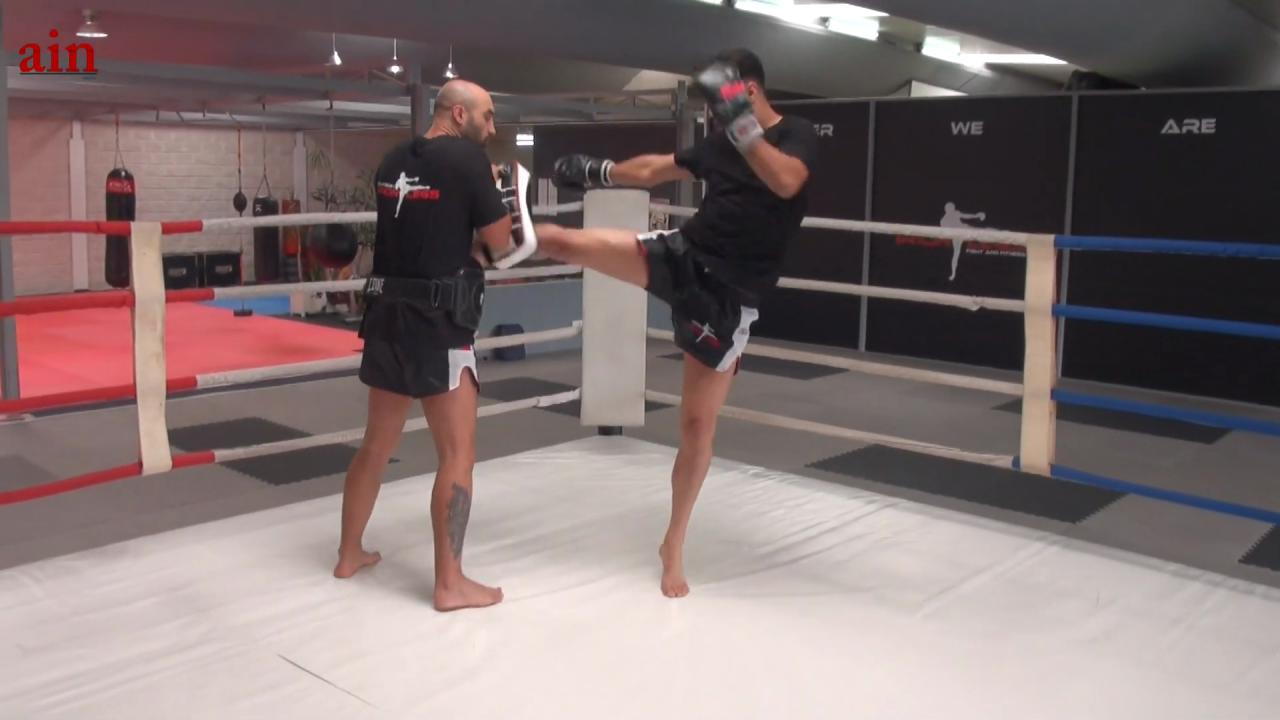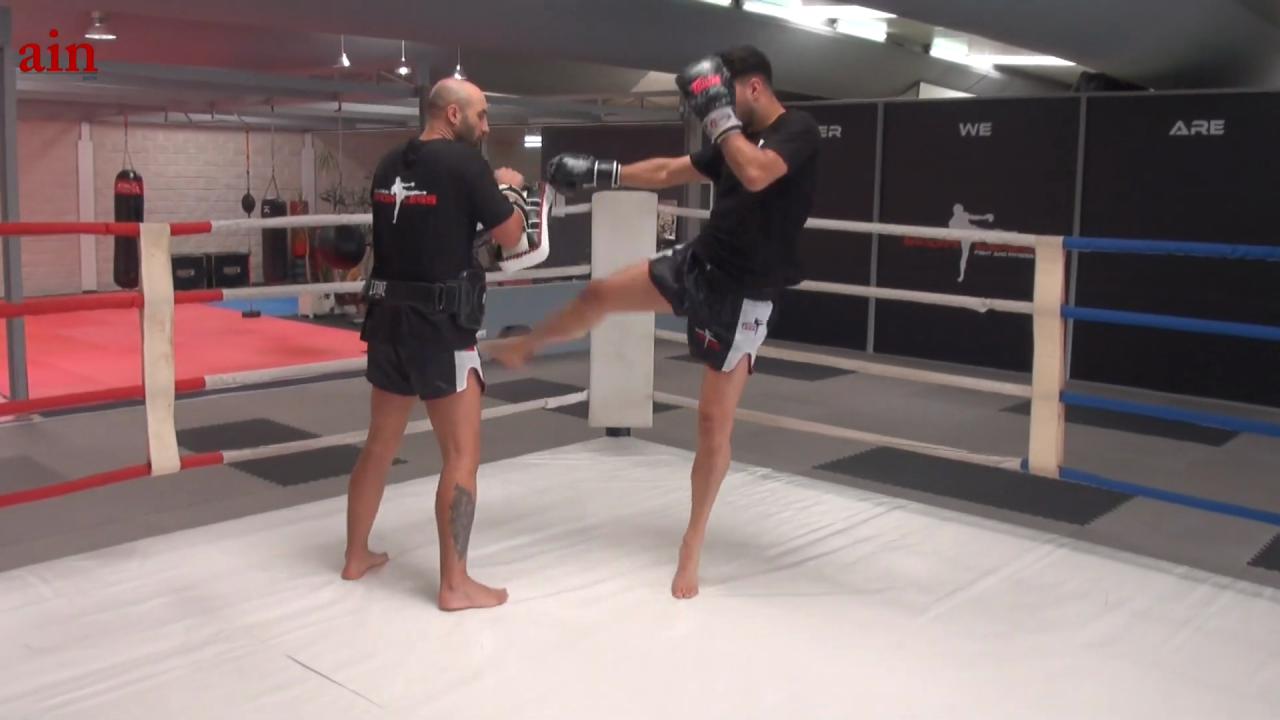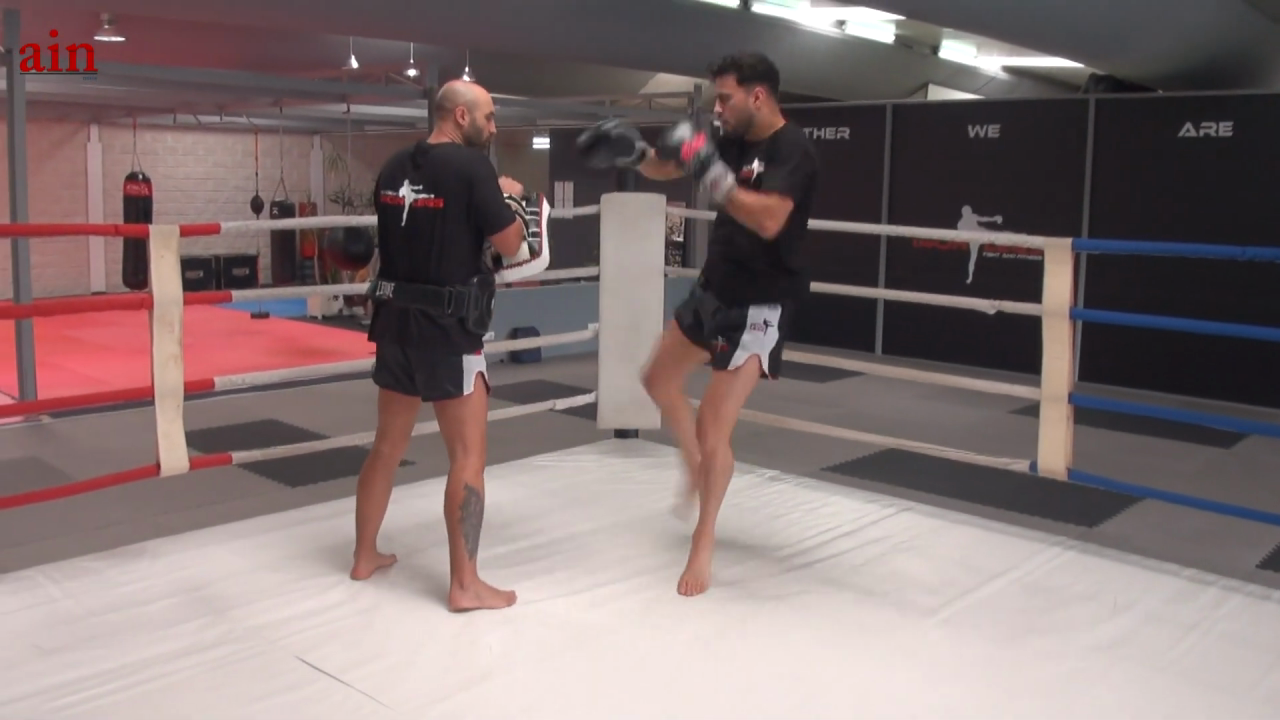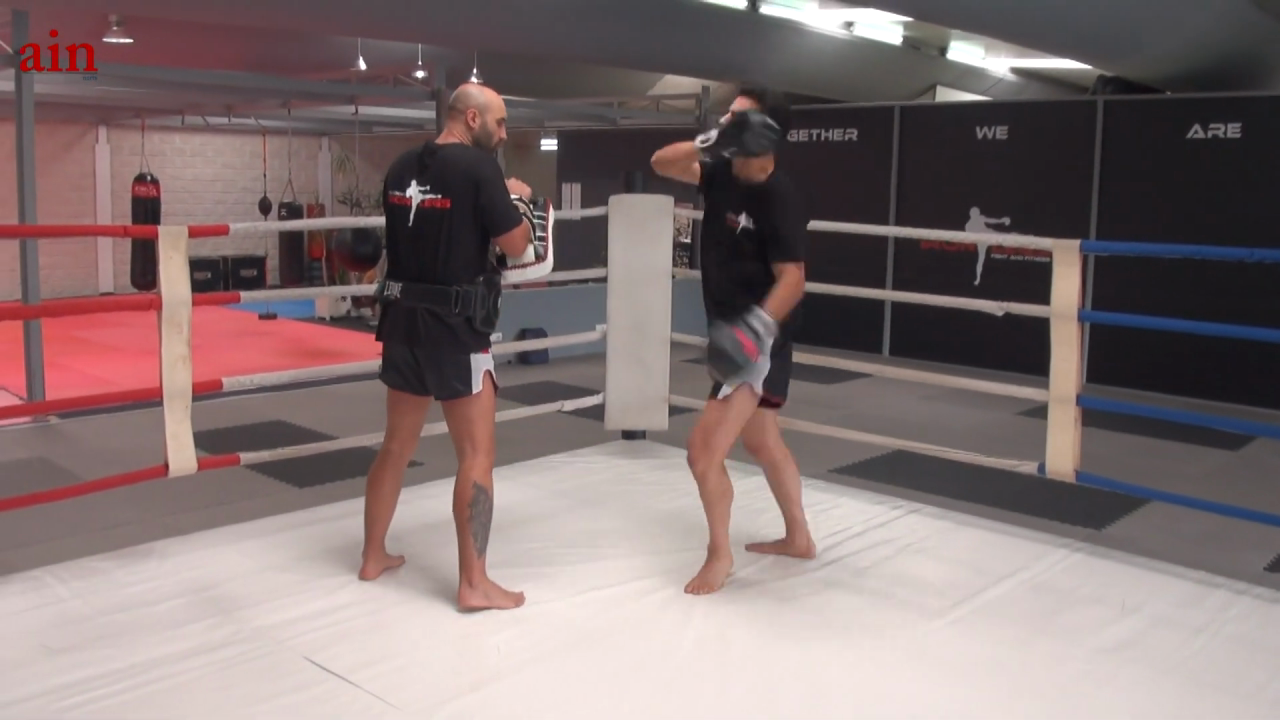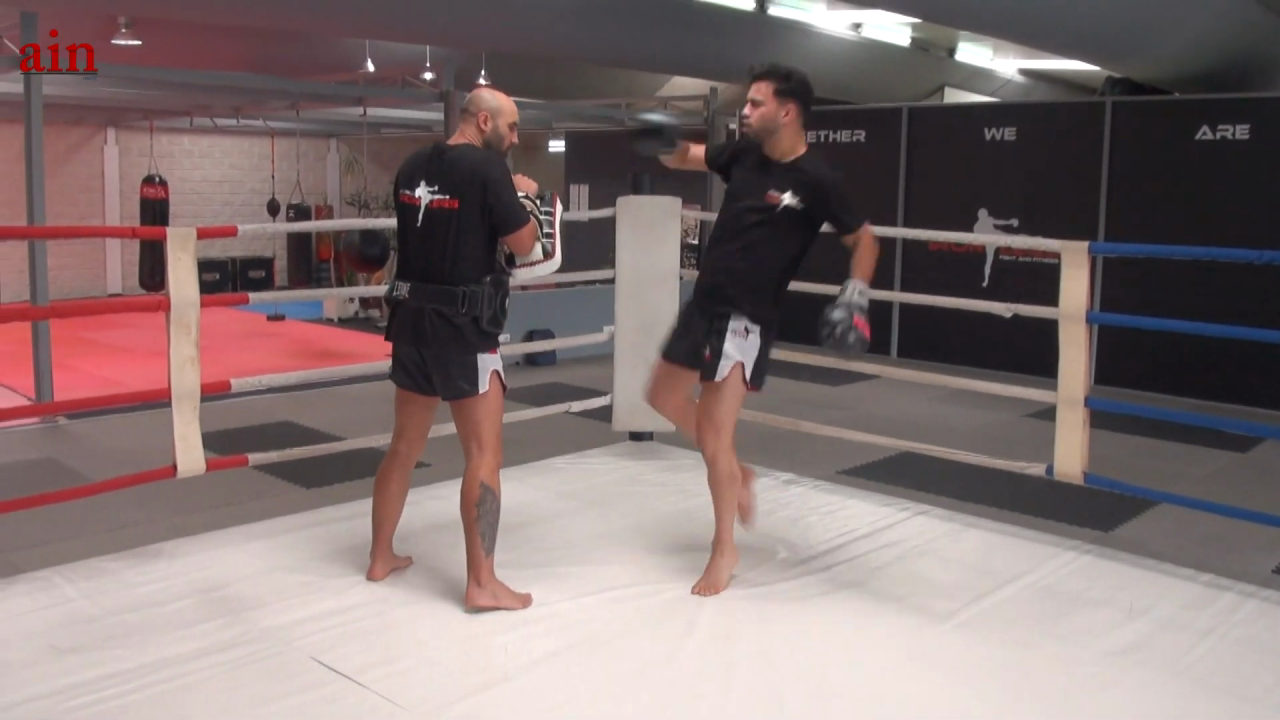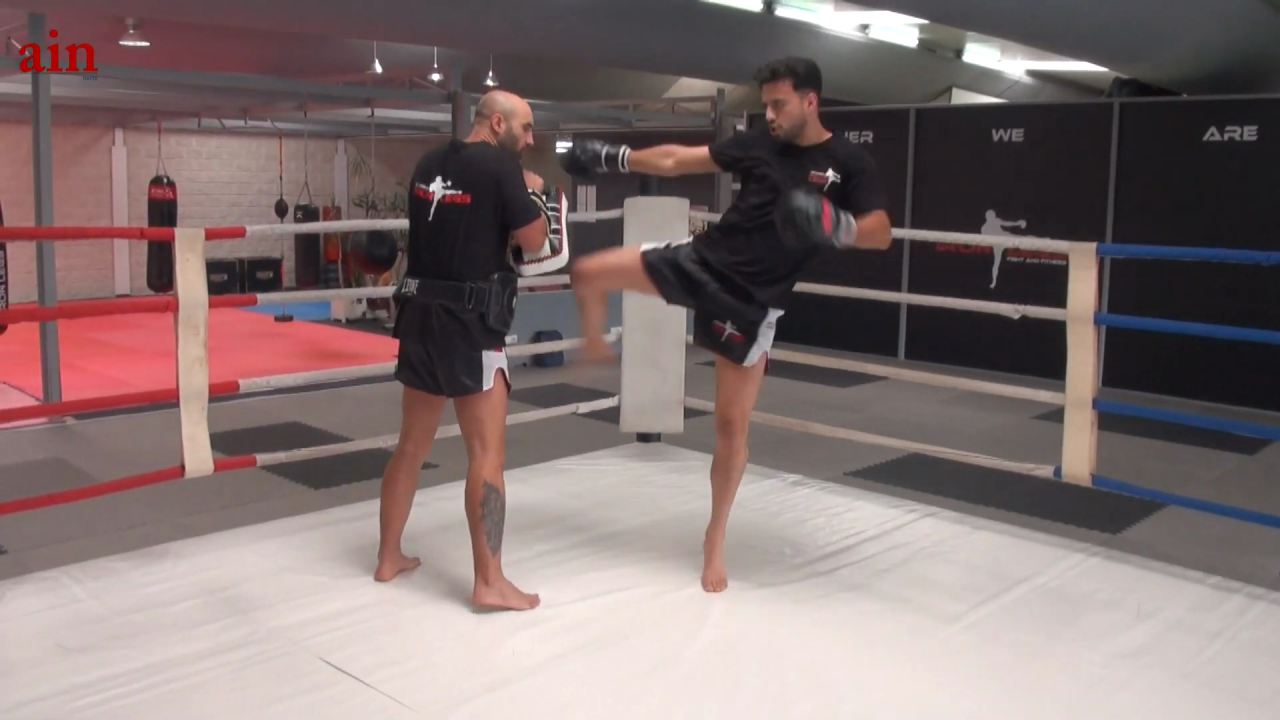
dt=0.1s
person 1, frame 1
left shoulder: (799, 134)
right shoulder: (723, 143)
left elbow: (784, 181)
right elbow: (661, 167)
left wrist: (739, 121)
right wrist: (595, 171)
left hip: (732, 295)
right hip: (687, 256)
left knee: (699, 426)
right knee: (575, 244)
left ankle: (674, 543)
person 1, frame 2
left shoulder: (797, 131)
right shoulder: (728, 137)
left elbow: (755, 174)
right elbow: (668, 171)
left wrist: (716, 111)
right wrist: (597, 172)
left hip: (743, 297)
right hip: (696, 267)
left knee: (713, 427)
right knee: (601, 293)
left ankle: (692, 544)
right ankle: (525, 346)
person 1, frame 3
left shoulder: (794, 152)
right shoulder: (734, 142)
left elbow: (768, 222)
right elbow: (663, 163)
left wrist: (709, 166)
right wrist: (625, 147)
left hip: (757, 307)
right hip: (717, 288)
left knee: (715, 431)
right knee: (657, 379)
left ankle: (702, 548)
right ankle: (698, 480)
person 1, frame 4
left shoulder: (781, 200)
right shoulder: (726, 166)
left elbow: (792, 281)
right elbow: (664, 163)
left wrist: (751, 332)
right wrist: (715, 139)
left hip: (757, 337)
right hip: (731, 323)
left knee: (702, 454)
right knee: (763, 444)
left ankle: (718, 557)
right ankle: (798, 538)
person 1, frame 5
left shoulder: (817, 180)
right shoulder: (746, 151)
left elbow: (864, 244)
right elbow: (687, 156)
left wrist: (852, 301)
right wrist: (660, 141)
left hip: (744, 315)
right hip: (707, 298)
left knee: (714, 439)
right knee: (665, 401)
left ankle: (725, 550)
right ankle: (737, 479)
person 1, frame 6
left shoulder: (852, 163)
right shoulder: (756, 143)
left elbow: (880, 233)
right elbow: (680, 159)
left wrist: (834, 225)
right wrist: (611, 157)
left hip: (754, 301)
right hip: (703, 264)
left knee: (732, 428)
right knee: (589, 272)
left ankle: (715, 543)
right ankle: (592, 344)
person 2, frame 1
left shoulder: (394, 161)
right shoulder: (466, 158)
right elbow: (499, 240)
right wrist: (496, 188)
left hip: (385, 315)
right hip: (436, 322)
left knee: (378, 443)
right knee: (457, 453)
left ankle: (349, 553)
right ankle: (450, 583)
person 2, frame 2
left shoulder: (388, 165)
right shoulder: (463, 160)
right elbow: (510, 236)
right wrist: (506, 189)
left hip: (389, 317)
right hip: (440, 324)
left knee: (380, 444)
right knee: (461, 454)
left ankle: (356, 555)
right ankle: (456, 584)
person 2, frame 3
left shoulder: (394, 168)
right shoulder: (470, 164)
right elbow: (509, 244)
right wrist: (507, 195)
left hip: (396, 320)
right hip: (448, 327)
left knee: (388, 445)
right knee: (468, 456)
left ankle: (365, 555)
right ankle: (465, 584)
person 2, frame 4
left shoulder: (401, 168)
right shoulder: (477, 166)
right elbow: (515, 245)
right wrist: (515, 197)
left hip: (404, 319)
right hip: (455, 325)
left knee: (397, 445)
right knee: (477, 455)
left ankle: (373, 556)
right ankle: (474, 583)
person 2, frame 5
left shoulder: (412, 167)
right shoulder: (485, 166)
right elbow: (523, 244)
right wrist: (523, 196)
left hip: (412, 318)
right hip: (462, 325)
left knee: (405, 444)
right knee: (484, 453)
left ankle: (380, 556)
right ankle: (482, 582)
person 2, frame 6
left shoulder: (429, 164)
right shoulder: (499, 164)
right elbow: (533, 240)
right wrist: (532, 192)
left hip: (420, 315)
right hip: (469, 321)
left knee: (412, 444)
right knee: (487, 452)
left ankle: (389, 557)
right ankle: (490, 581)
